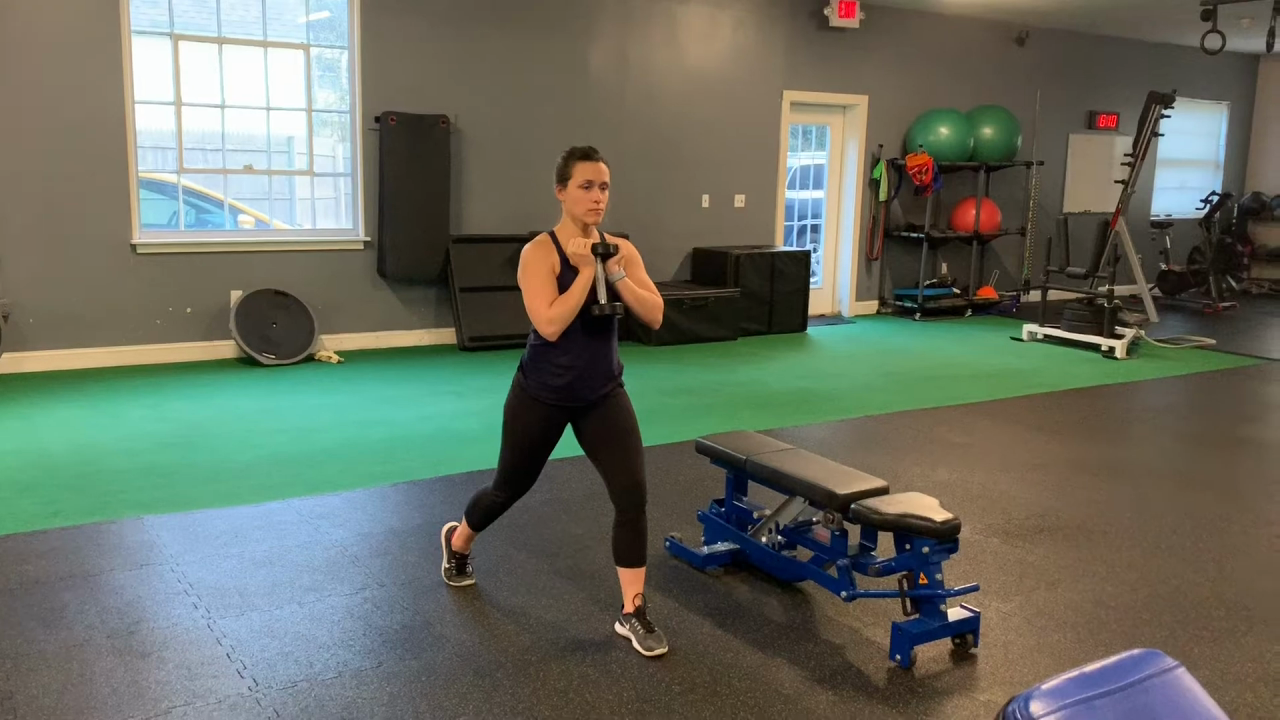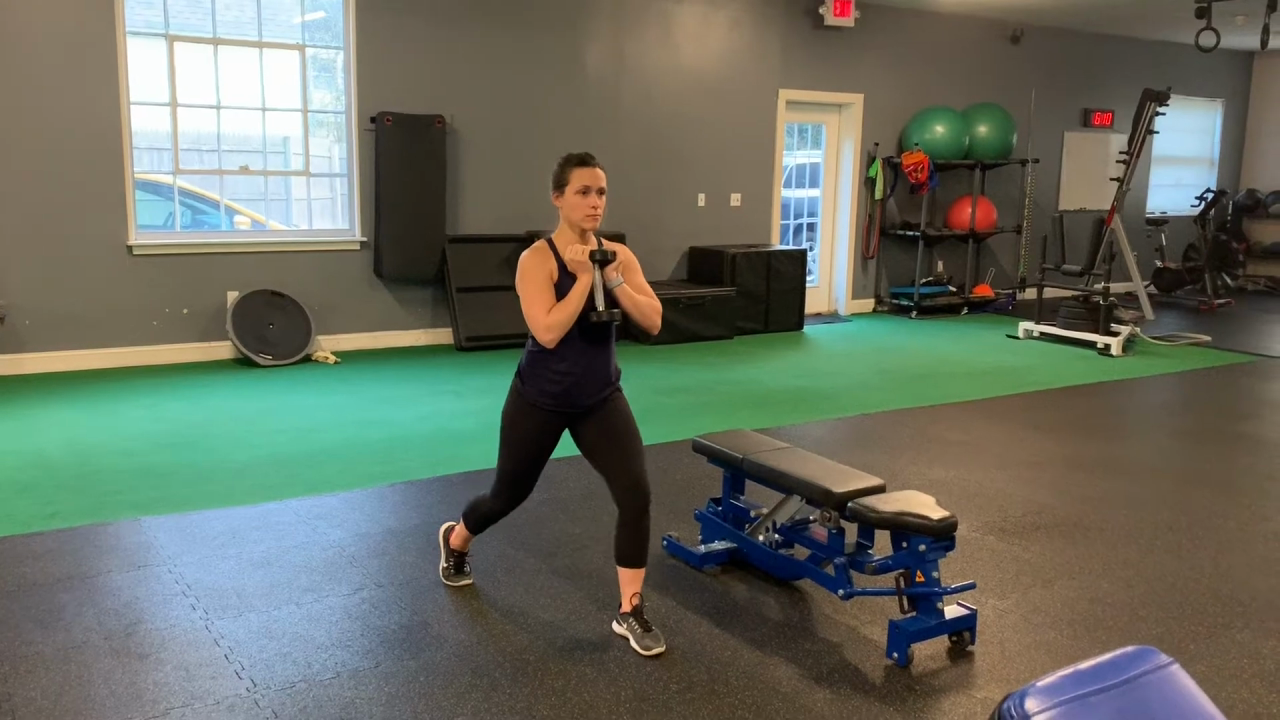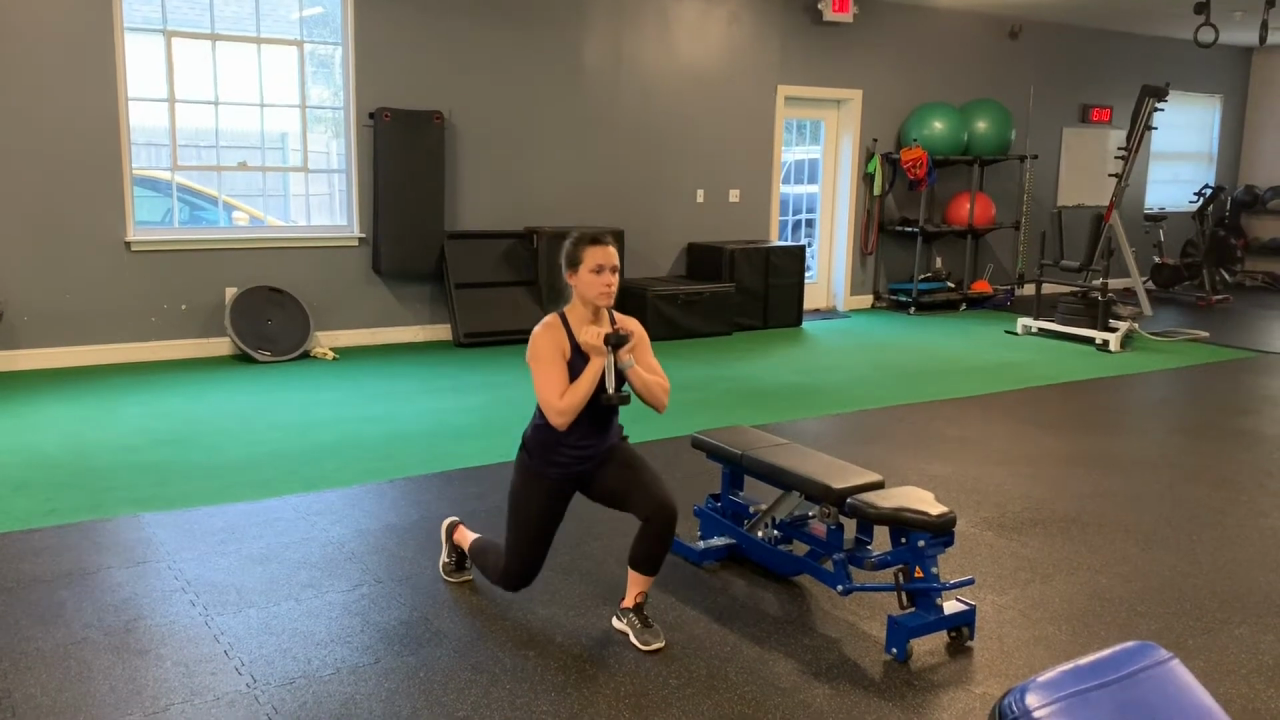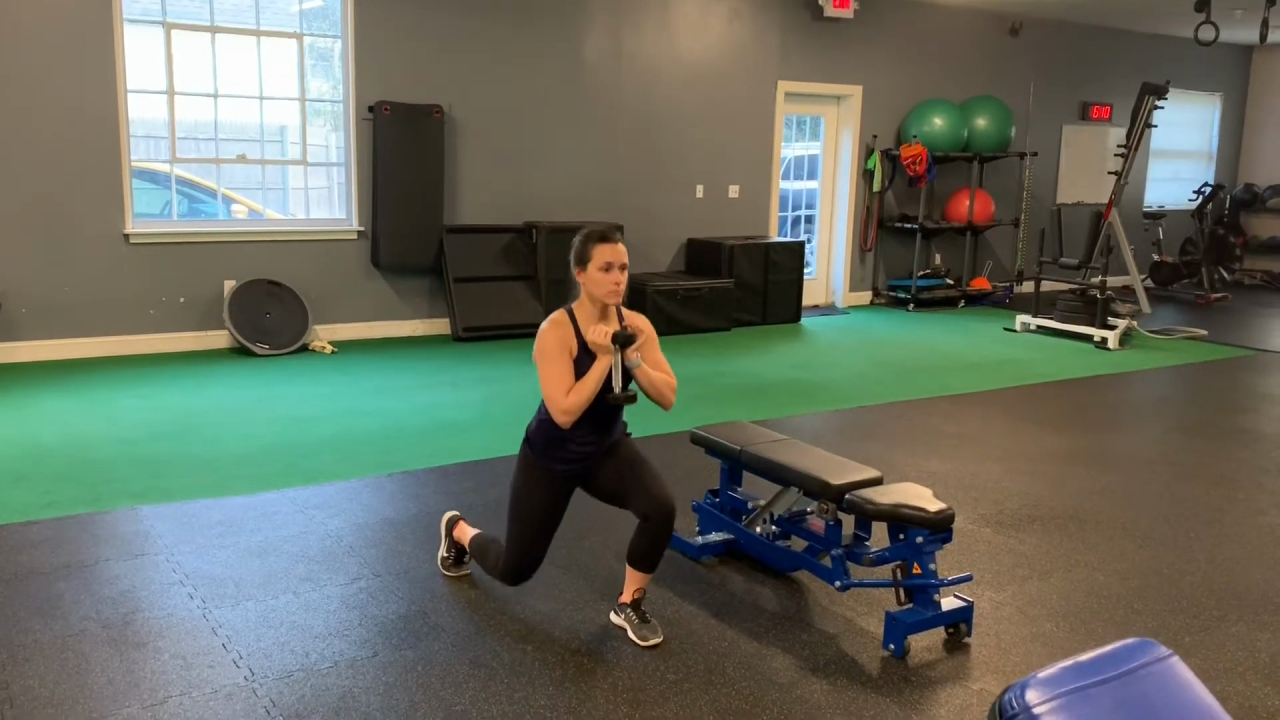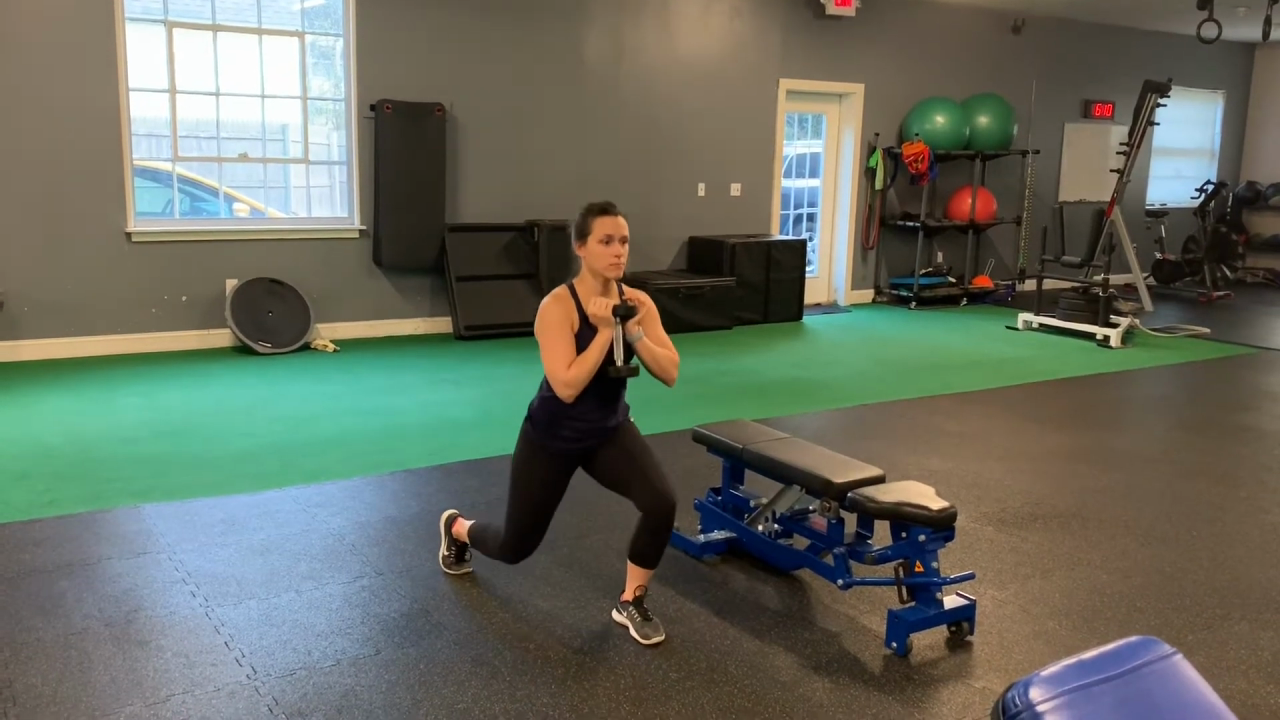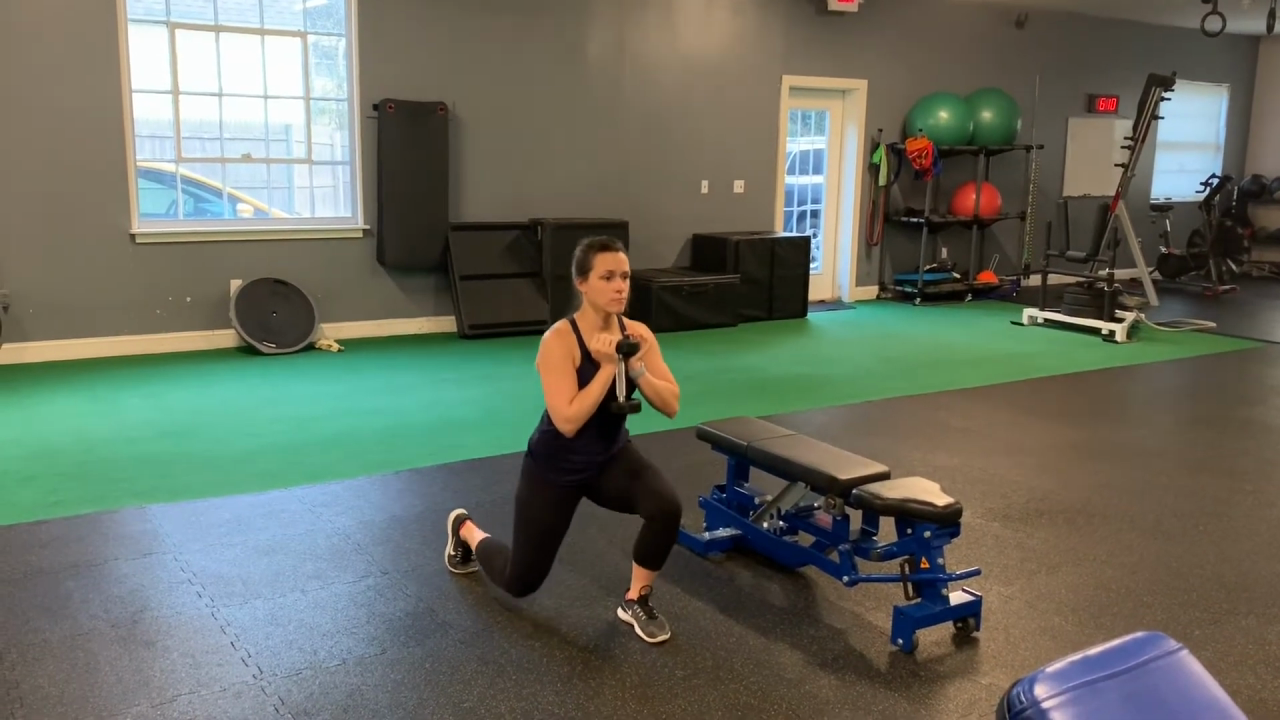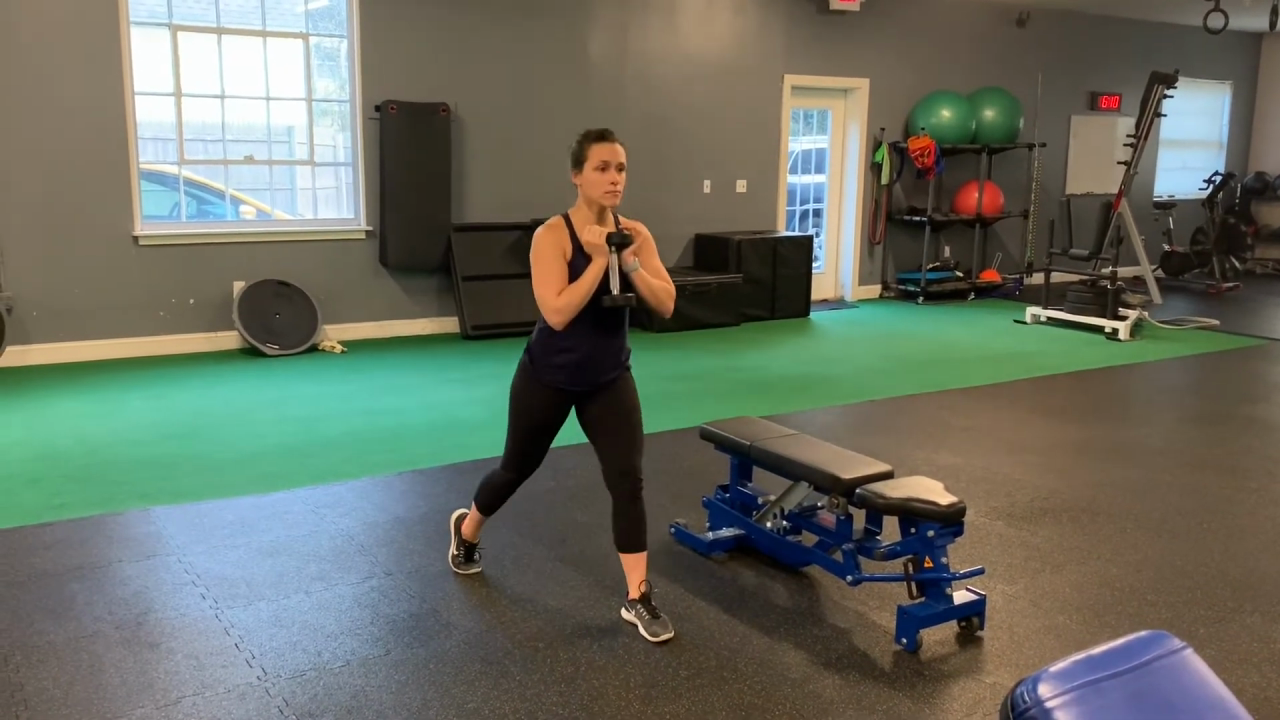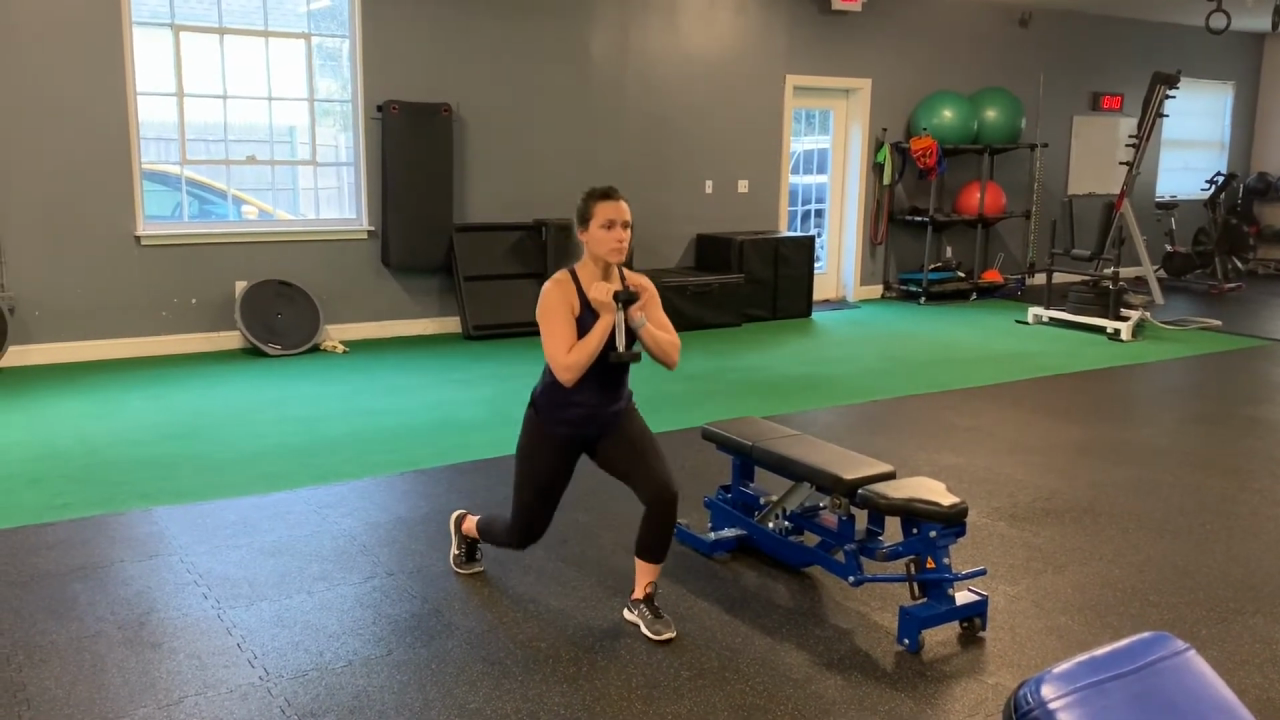
dt=0.5s
person 1, frame 1
left shoulder: (621, 249)
right shoulder: (540, 252)
left elbow: (655, 316)
right elbow: (550, 325)
left wrist: (615, 273)
right wrist: (585, 271)
left hip: (603, 393)
right hip: (543, 394)
left knee: (632, 493)
right knee: (510, 487)
left ankle: (633, 612)
right ankle: (457, 540)
person 1, frame 2
left shoulder: (619, 254)
right shoulder: (537, 258)
left elbow: (653, 322)
right elbow: (547, 332)
left wrist: (613, 278)
right wrist: (584, 277)
left hip: (601, 398)
right hip: (540, 399)
left knee: (636, 494)
right knee: (508, 494)
left ankle: (630, 612)
right ankle: (455, 540)
person 1, frame 3
left shoulder: (629, 328)
right shoulder: (549, 334)
left elbow: (661, 399)
right elbow: (560, 415)
left wrist: (625, 360)
right wrist: (597, 360)
left hip: (605, 453)
right hip: (548, 462)
left knee: (662, 510)
right knee: (516, 574)
left ankle: (631, 609)
right ankle: (459, 535)
person 1, frame 4
left shoulder: (637, 325)
right shoulder: (556, 331)
left elbow: (668, 397)
right elbow: (564, 413)
left wrist: (632, 359)
right wrist: (604, 357)
left hip: (607, 449)
right hip: (550, 459)
left knee: (660, 508)
right knee: (515, 570)
left ankle: (629, 604)
right ankle: (458, 530)
person 1, frame 5
left shoulder: (638, 303)
right shoulder: (558, 306)
left elbow: (671, 372)
right elbow: (567, 386)
left wrist: (634, 333)
right wrist: (605, 331)
left hip: (609, 430)
right hip: (552, 437)
left knee: (661, 502)
right knee: (515, 547)
left ankle: (631, 601)
right ankle: (457, 527)
person 1, frame 6
left shoulder: (638, 334)
right shoulder: (559, 341)
left elbow: (671, 404)
right elbow: (567, 421)
left wrist: (636, 368)
right wrist: (607, 366)
left hip: (611, 457)
right hip: (555, 467)
left knee: (666, 508)
right knee: (521, 582)
left ankle: (636, 601)
right ankle: (465, 528)
person 1, frame 7
left shoulder: (636, 233)
right shoulder: (553, 234)
left elbow: (666, 305)
right elbow: (556, 313)
left wrist: (628, 261)
right wrist: (599, 260)
left hip: (609, 378)
right hip: (548, 376)
left knee: (627, 481)
right knee: (517, 468)
left ankle: (638, 598)
right ankle: (466, 529)
person 1, frame 8
left shoulder: (640, 286)
right shoulder: (559, 290)
left elbow: (672, 356)
right elbow: (567, 371)
left wrist: (635, 317)
right wrist: (606, 316)
left hip: (614, 417)
right hip: (555, 422)
left knee: (664, 494)
right knee: (525, 530)
left ankle: (642, 600)
right ankle: (466, 526)
